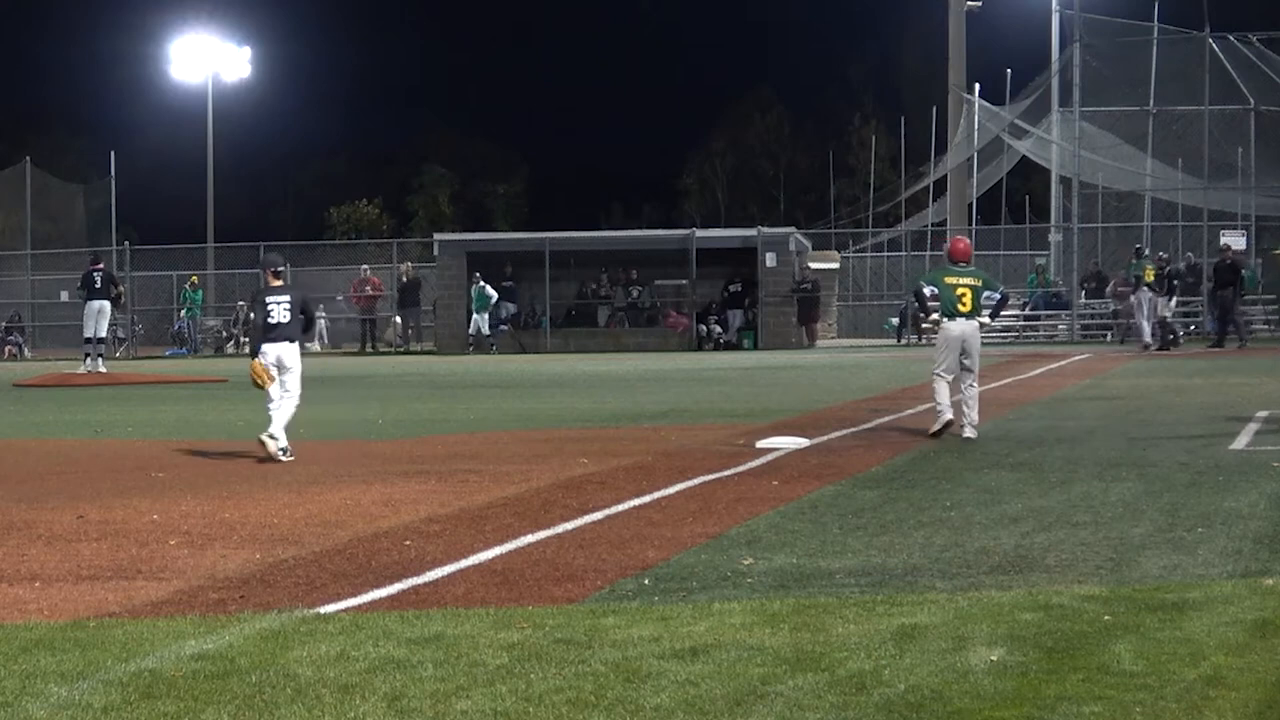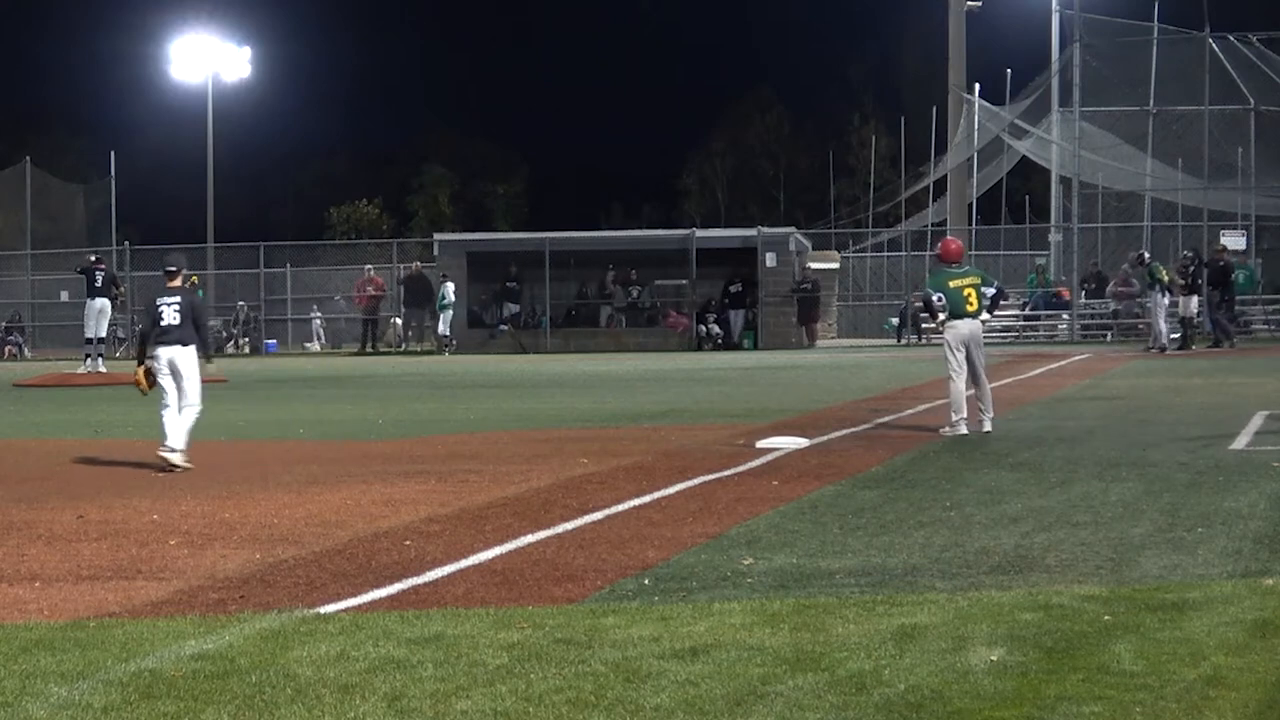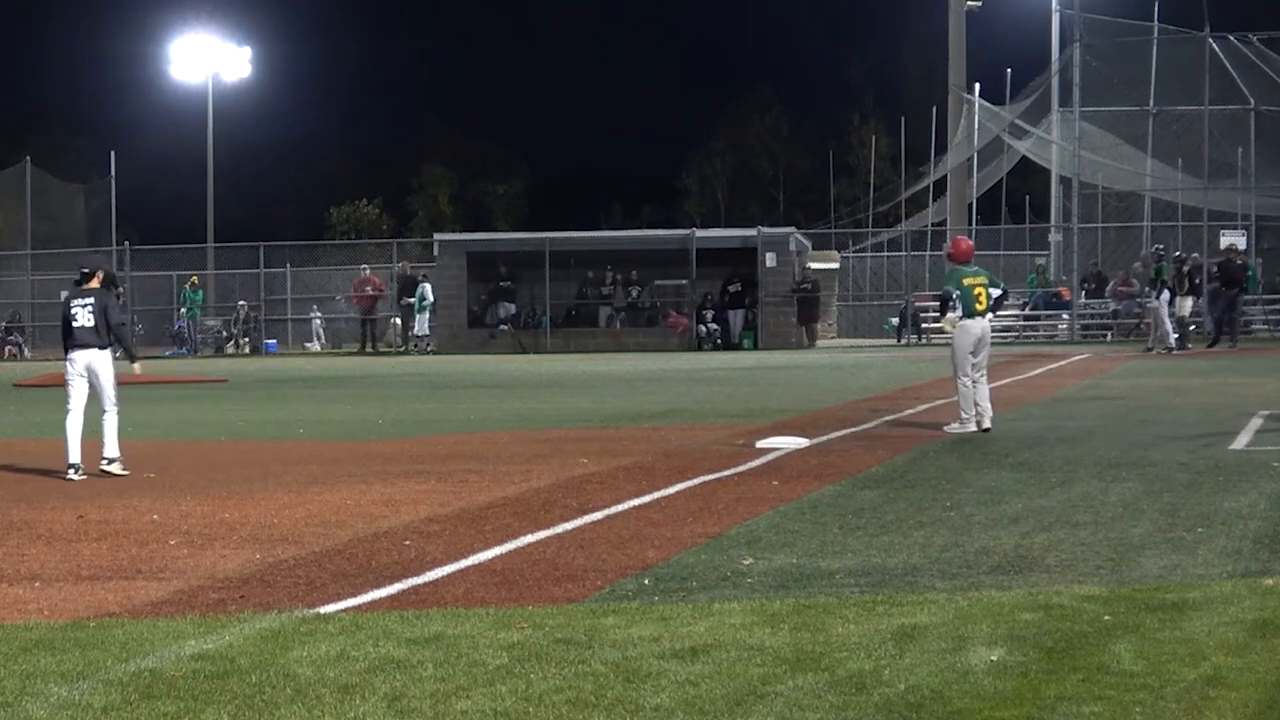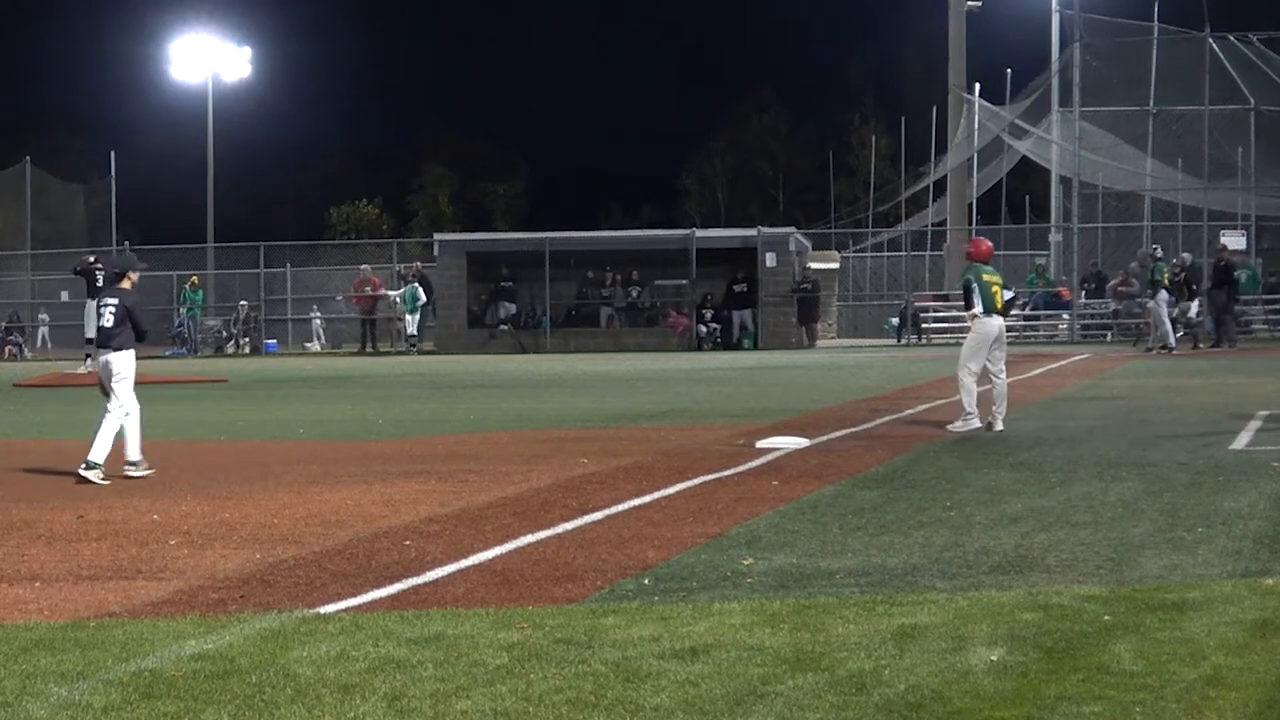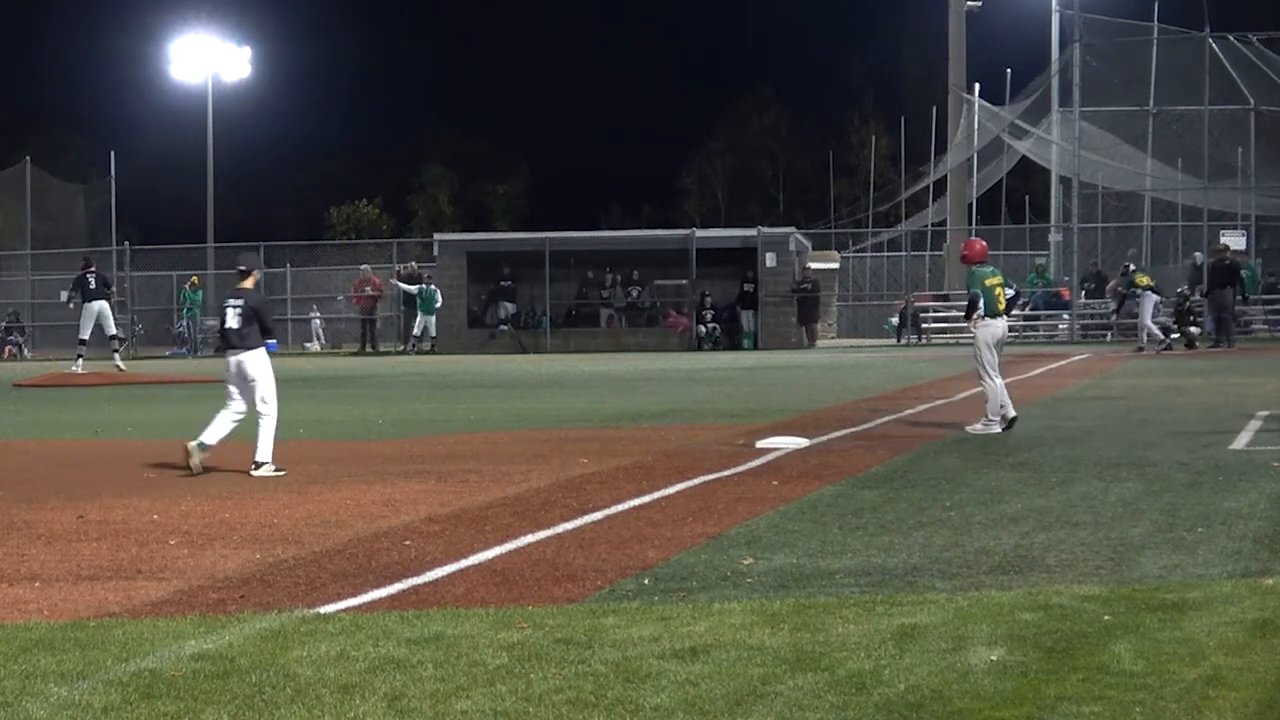
dt=1s
person 1, frame 1
left shoulder: (260, 296)
right shoulder: (296, 295)
left elbow: (257, 327)
right elbow: (310, 320)
left wrist: (254, 356)
right wrist: (299, 333)
left hip: (267, 350)
right hip: (289, 348)
left knee: (275, 400)
right knee: (290, 398)
left ankle: (282, 447)
right ankle: (272, 435)
person 1, frame 2
left shoulder: (156, 300)
right shoulder: (190, 296)
left elbow: (145, 332)
right elbow: (201, 328)
left wrist: (141, 363)
right wrist: (208, 357)
left hip: (160, 354)
right hip: (184, 351)
left knee: (170, 406)
right knee: (191, 405)
left ankle: (172, 455)
right ankle: (173, 447)
person 1, frame 3
left shoulder: (70, 299)
right shoulder: (105, 296)
left elbow: (65, 334)
right elbow: (118, 328)
right wrist: (132, 357)
left hip: (75, 356)
right hip: (100, 355)
left knee: (74, 411)
right knee: (109, 408)
left ankle: (74, 466)
right ankle: (110, 458)
person 1, frame 4
left shoulder: (104, 297)
right shoulder: (130, 298)
left elbow: (104, 330)
right elbow: (141, 333)
left hip: (103, 356)
right hip: (122, 356)
left knee: (130, 409)
right knee: (115, 412)
left ankle: (134, 462)
right ankle: (92, 465)
person 1, frame 5
left shoulder: (227, 299)
right shoulder: (255, 298)
left elbow: (223, 334)
right elbow: (270, 332)
left hip: (232, 357)
right hip: (254, 356)
left knee: (234, 409)
right knee: (267, 410)
left ankle: (200, 446)
right ankle: (262, 463)
person 2, frame 1
left shoulder: (940, 274)
right shoulder: (979, 276)
left elbow: (919, 291)
right elbow: (1003, 296)
left wrist: (929, 314)
right wrist: (990, 318)
left hip: (948, 327)
right hip: (972, 327)
left knee: (942, 376)
right knee: (970, 380)
left ankle: (944, 413)
right ankle: (970, 427)
person 2, frame 2
left shoulder: (940, 276)
right shoulder: (975, 273)
left elbow: (928, 299)
right elbow: (998, 290)
left wrist: (936, 317)
right wrist: (988, 313)
left hip: (954, 328)
right hip: (975, 326)
left knee: (957, 377)
right knee: (979, 376)
left ankle: (958, 423)
right ankle: (986, 420)
person 2, frame 3
left shoulder: (954, 273)
right shoulder: (983, 274)
left elbow: (947, 296)
right elbow: (1002, 291)
left wrist: (945, 315)
right wrist: (990, 313)
left hip: (965, 326)
right hip: (984, 325)
left knee: (964, 376)
right knee: (980, 374)
left ankle: (967, 421)
right ankle: (985, 416)
person 2, frame 4
left shoulder: (973, 269)
right shoulder: (995, 274)
left elbow: (968, 284)
right elbow: (1011, 295)
left wrist: (969, 308)
left hip: (983, 324)
right hip: (998, 324)
left knee: (966, 370)
right knee: (998, 373)
left ankle: (969, 417)
right ankle: (997, 419)
person 2, frame 5
left shoulder: (975, 274)
right shoulder: (995, 272)
left elbow: (974, 299)
left wrist: (967, 317)
right wrist: (1005, 314)
left hip: (986, 326)
right hip: (1001, 324)
left knee: (988, 375)
right knee: (993, 372)
left ankle: (991, 422)
right ankle: (1007, 410)
